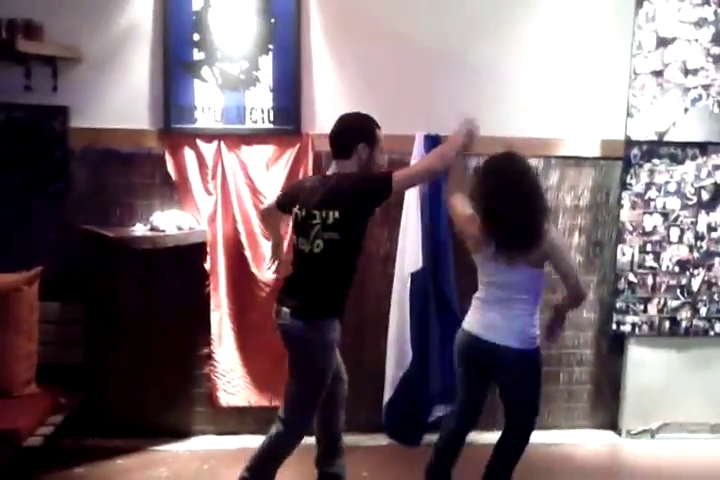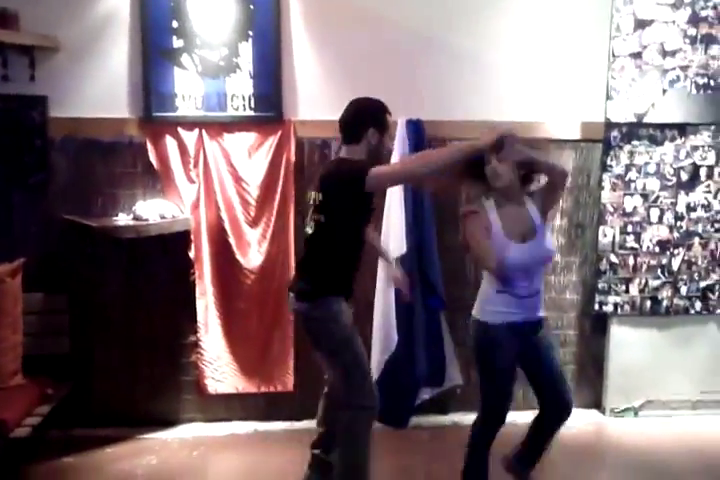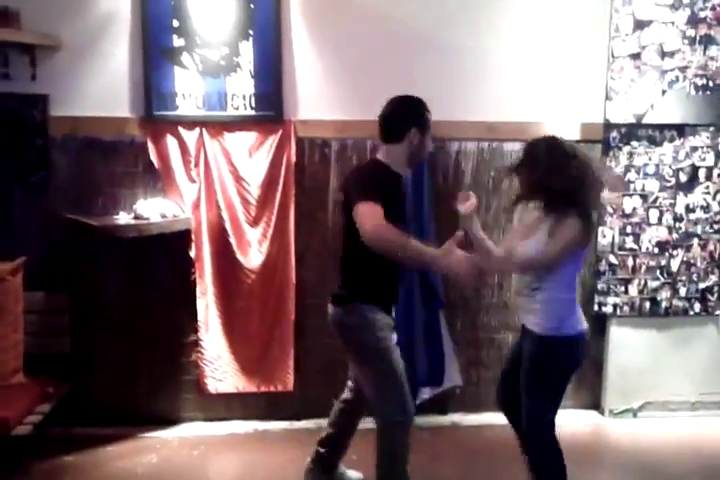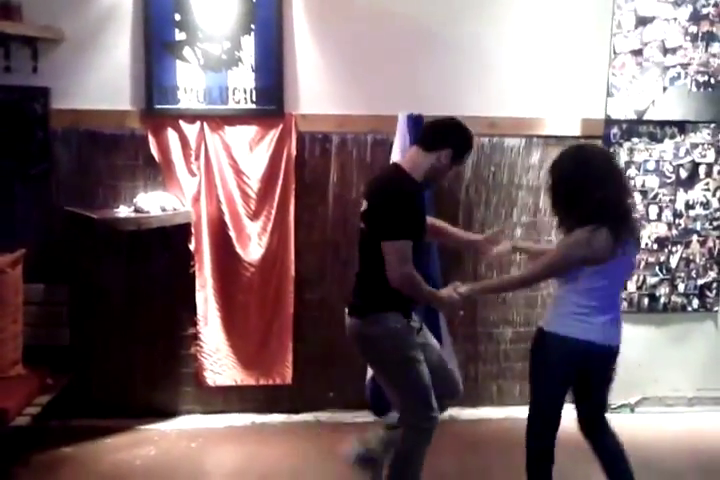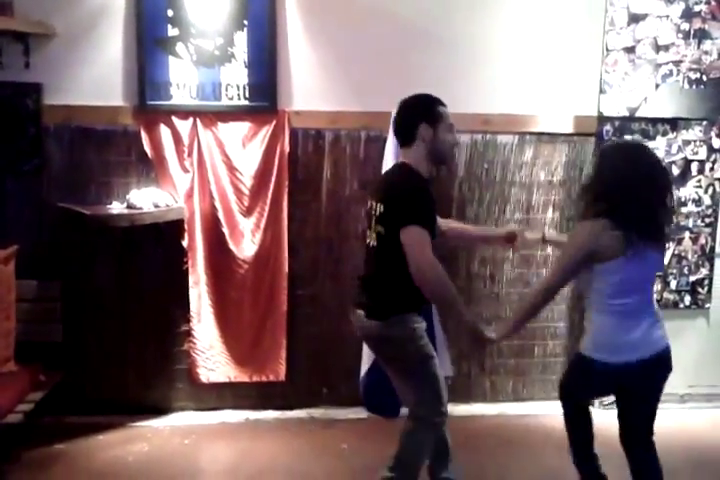
dt=0.3s
person 1, frame 1
left shoulder: (304, 188)
right shoulder: (360, 188)
left elbow: (268, 212)
right elbow: (432, 167)
left wrist: (280, 250)
right wrist: (462, 133)
left hip: (296, 311)
right hip: (313, 321)
left knee: (334, 391)
right knee: (295, 418)
person 1, frame 2
left shoulder: (343, 176)
right shoulder: (343, 175)
right elbow: (409, 169)
left wrist: (388, 260)
right wrist: (476, 145)
left hip: (320, 299)
right hip: (322, 303)
left knee: (340, 387)
right knee: (362, 400)
person 1, frame 3
left shoulder: (389, 181)
right shoulder: (367, 180)
right elbow: (374, 233)
left wrist: (436, 253)
right wrist: (438, 258)
left hip: (371, 307)
right hip: (361, 311)
left knee: (361, 392)
right knee: (396, 412)
person 1, frame 4
left shoulder: (394, 183)
right shoulder: (398, 191)
left elbow: (426, 227)
right elbow: (398, 274)
left wrist: (477, 242)
right wrist: (438, 297)
left hip: (393, 316)
right hip: (380, 320)
left knee: (447, 385)
right knee: (422, 416)
person 1, frame 5
left shoulder: (398, 181)
right shoulder: (411, 188)
left elbow: (436, 228)
right elbow: (423, 266)
left wrist: (493, 235)
right wrist: (467, 320)
left hip: (377, 313)
right hip: (394, 320)
left knee: (429, 401)
right knee: (429, 410)
person 2, frame 1
left shoulder: (478, 232)
right shoulder: (544, 240)
left elbow: (454, 196)
right elbow: (578, 293)
right wrist: (558, 313)
left hip: (472, 339)
right hip: (517, 349)
left knee: (462, 417)
right knee: (518, 429)
person 2, frame 2
left shoulder: (537, 205)
right shoulder: (480, 213)
left elbow: (561, 175)
right elbow: (495, 265)
left wrist: (524, 156)
right wrist: (472, 215)
left hip: (531, 323)
right hip: (493, 326)
left knee: (561, 405)
right knee: (493, 413)
person 2, frame 3
left shoulder: (573, 224)
right shoulder: (530, 212)
left elbow: (541, 261)
right elbow: (501, 256)
left wrist: (494, 262)
right wrist: (470, 219)
left hip: (556, 337)
right hip: (534, 330)
left knee: (535, 423)
right knee: (509, 400)
person 2, frame 4
left shoulder: (587, 237)
right shoulder: (624, 229)
left elbow: (527, 279)
left wrist: (468, 290)
right wrist: (517, 246)
left hip: (562, 341)
right hip: (605, 344)
left knee: (542, 425)
right knee: (594, 421)
person 2, frame 5
left shoulder: (595, 231)
right shoulder: (653, 232)
left elbow: (547, 291)
left wrist: (502, 332)
right wrist: (548, 238)
left hip: (603, 358)
right hip: (654, 355)
left knee: (572, 396)
right knee: (639, 438)
